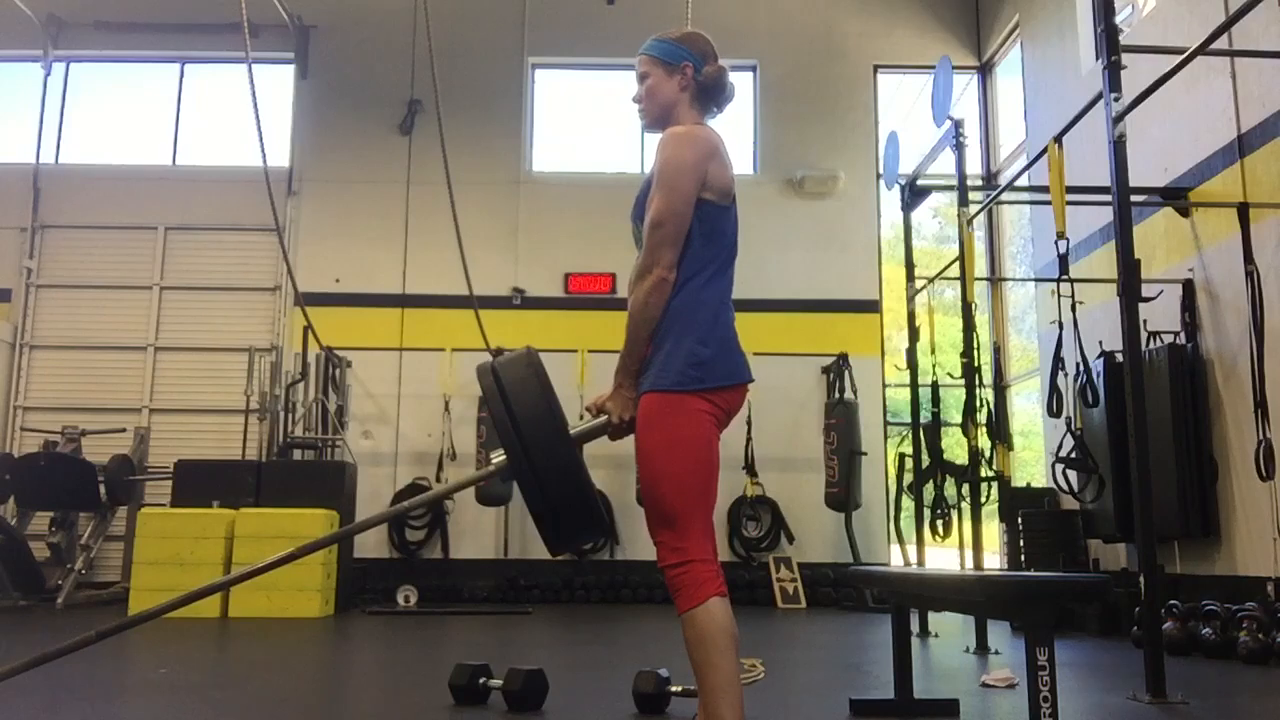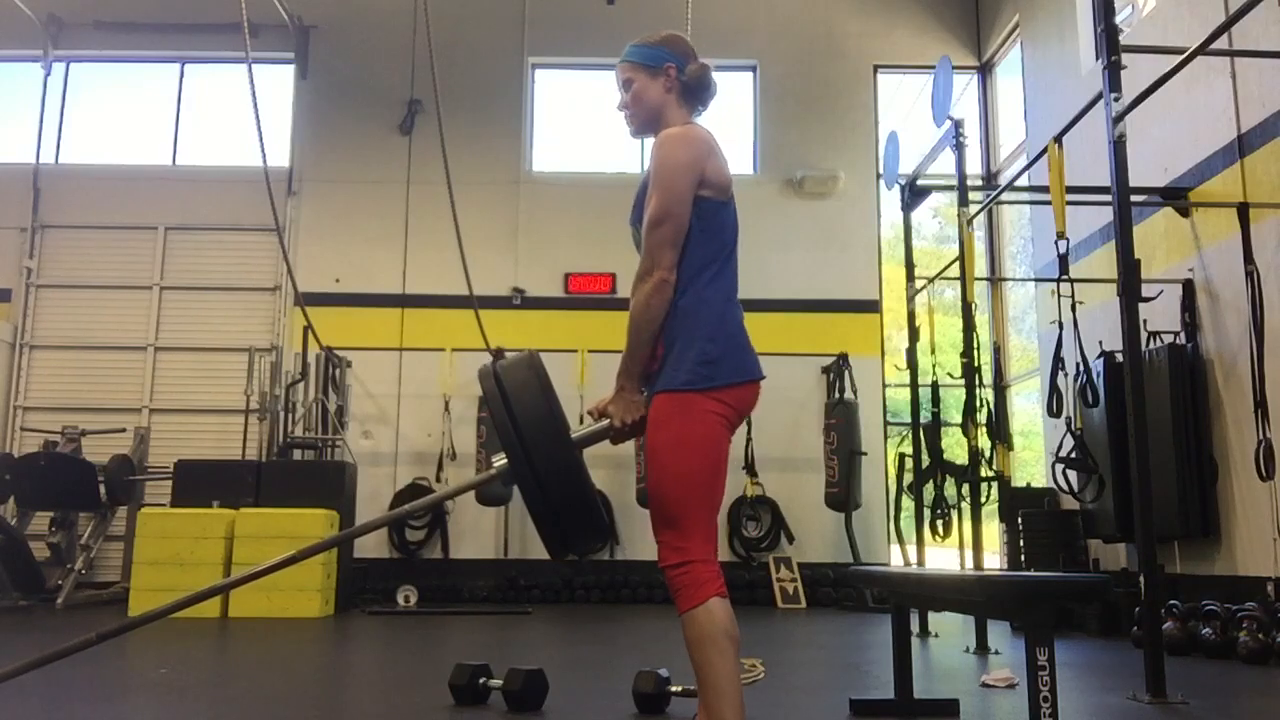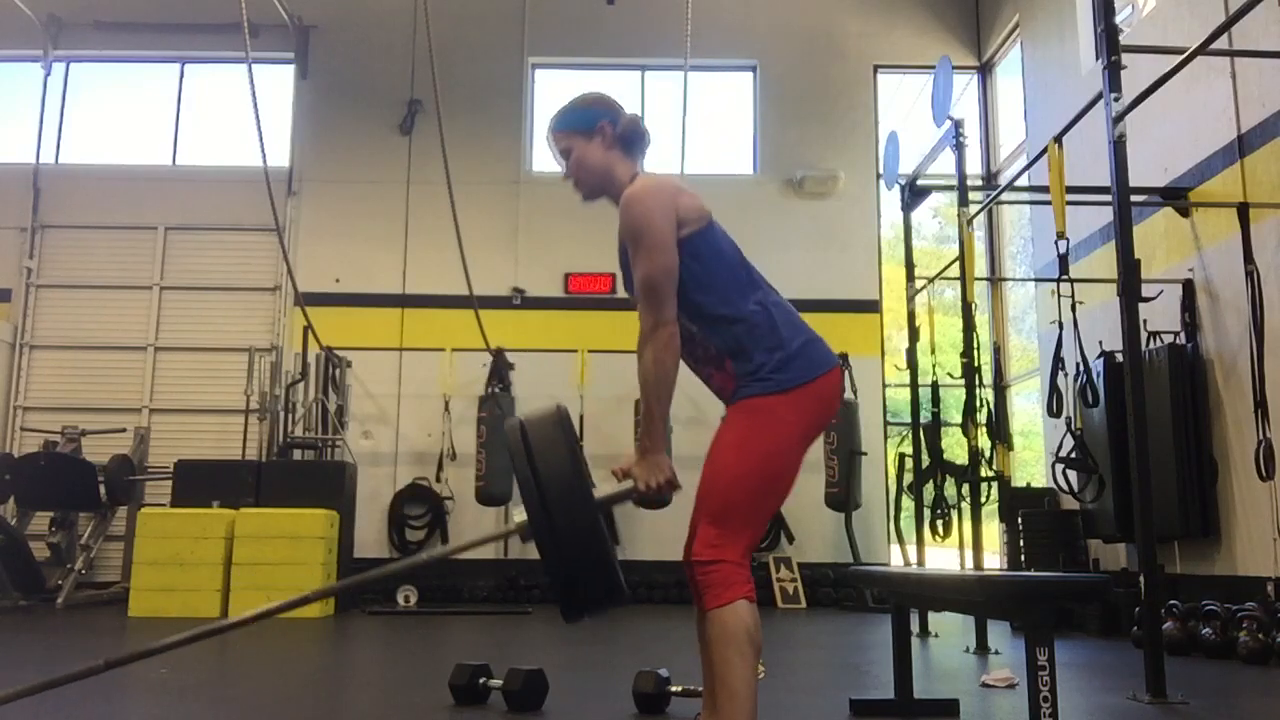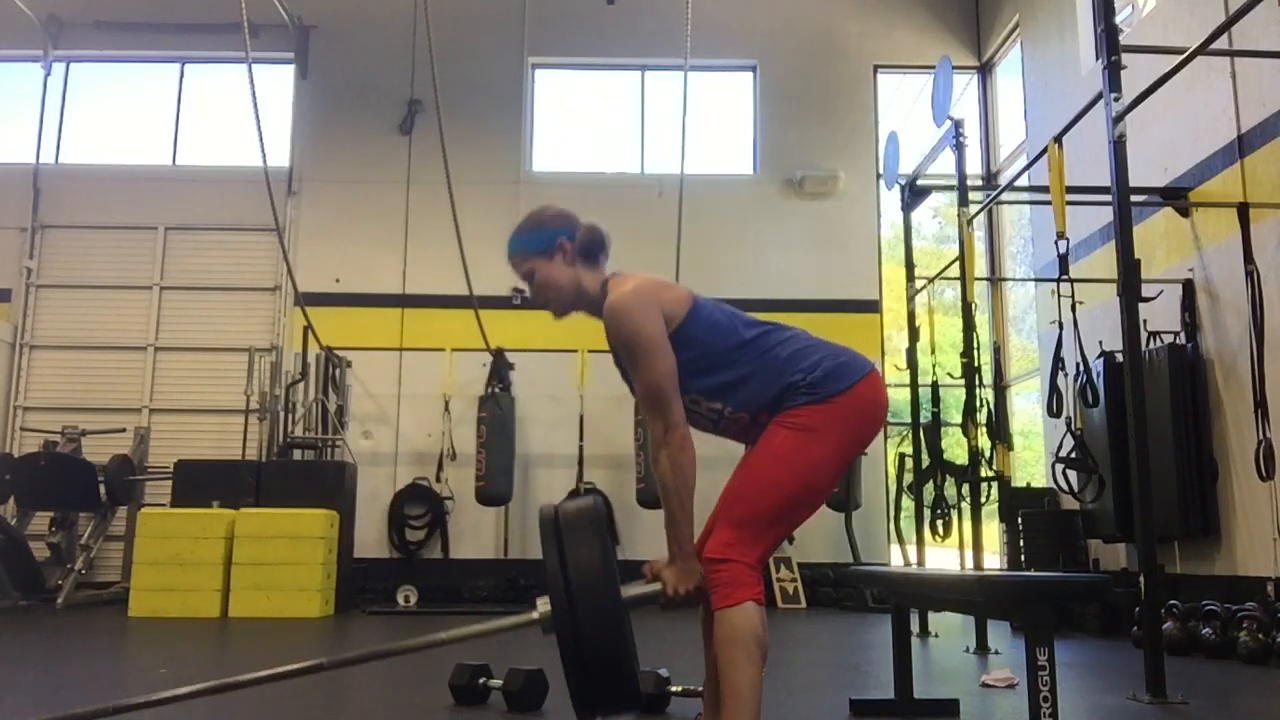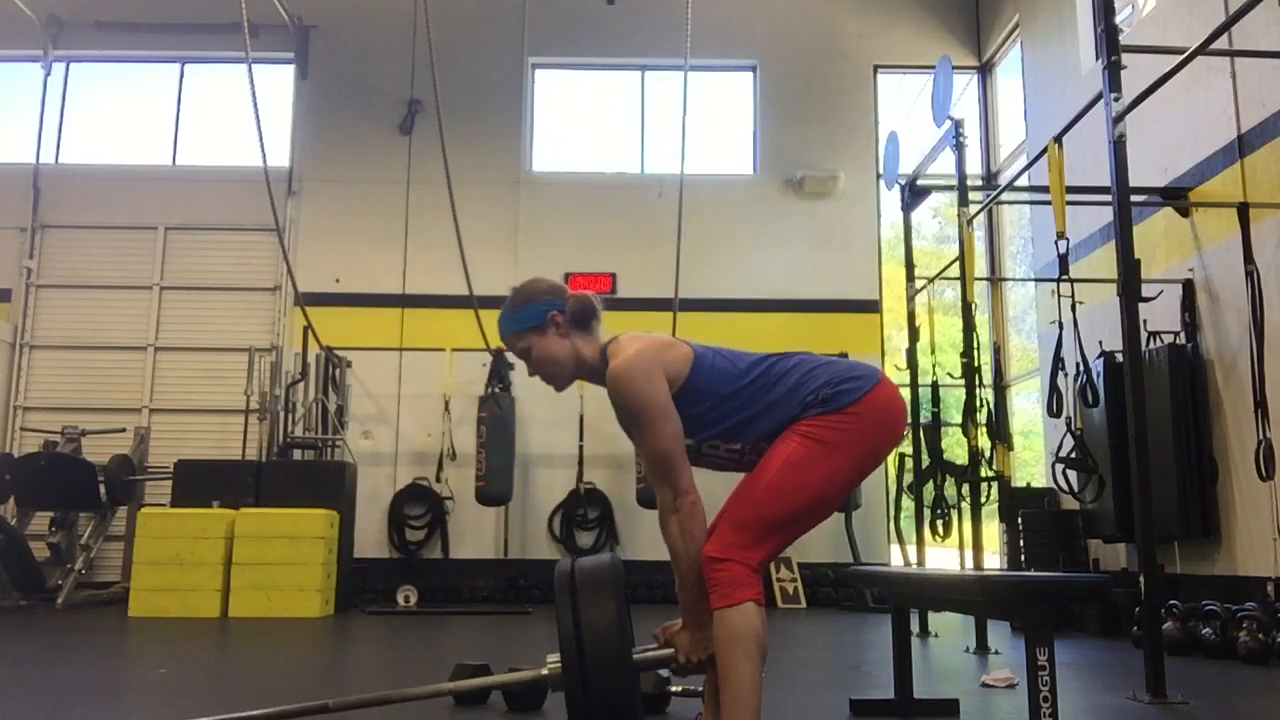
dt=0.5s
person 1, frame 1
left shoulder: (686, 142)
right shoulder: (697, 150)
left elbow: (657, 273)
left wrist: (623, 383)
right wrist: (637, 384)
left hip: (686, 373)
right hip: (696, 371)
left knee: (688, 559)
right knee: (688, 556)
person 1, frame 2
left shoulder: (680, 143)
right shoulder: (685, 151)
left elbow: (658, 276)
left wrist: (625, 390)
right wrist: (637, 389)
left hip: (699, 374)
right hip: (705, 373)
left knee: (687, 561)
right knee: (688, 559)
person 1, frame 3
left shoulder: (646, 197)
right shoulder: (647, 204)
left elbow: (661, 333)
right elbow: (661, 333)
left wrist: (651, 450)
right wrist: (650, 449)
left hip: (782, 382)
right hip: (774, 384)
left knee: (718, 558)
right knee: (710, 558)
person 1, frame 4
left shoulder: (627, 301)
right shoulder: (624, 311)
left elbow: (674, 433)
right elbow: (664, 436)
left wrist: (682, 556)
right wrist: (685, 555)
left hip: (836, 395)
right hip: (825, 401)
left knee: (728, 561)
right knee: (720, 560)
person 1, frame 5
left shoulder: (630, 368)
right shoulder: (628, 372)
left elbow: (683, 499)
right elbow: (671, 501)
left wrist: (696, 623)
right wrist: (695, 618)
left hip: (851, 409)
right hip: (844, 413)
left knee: (728, 561)
right knee: (724, 557)
